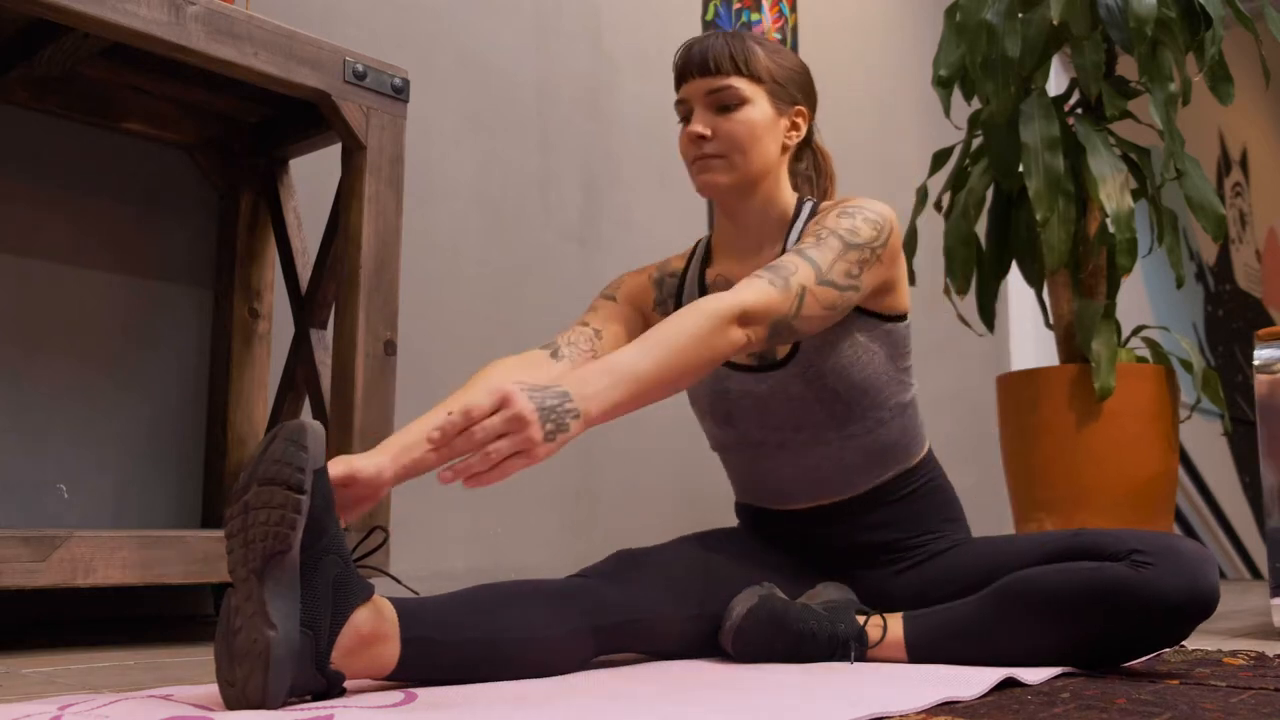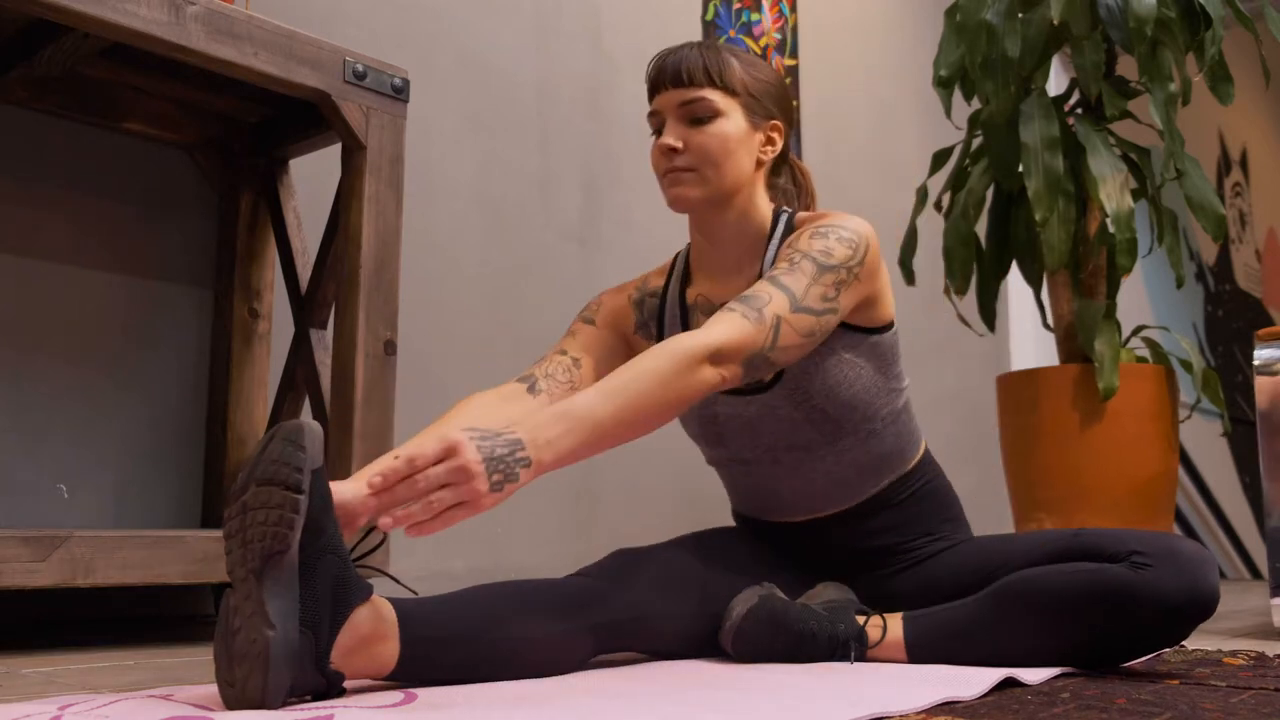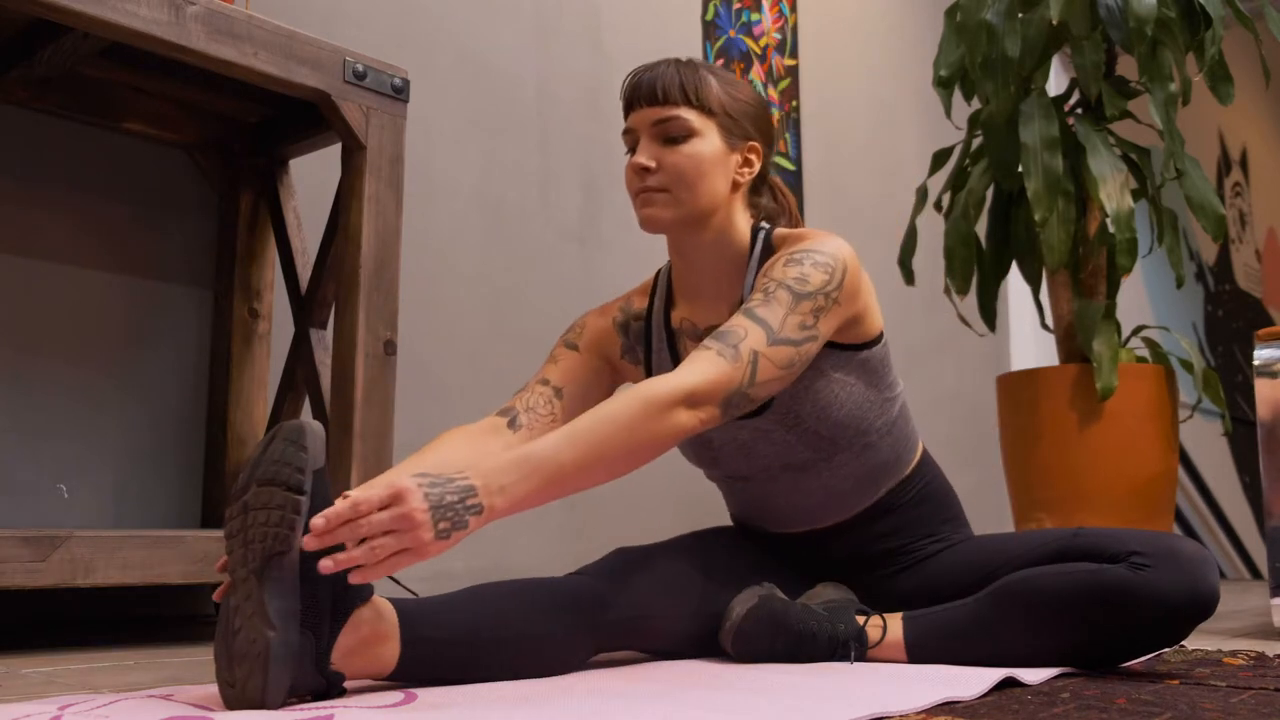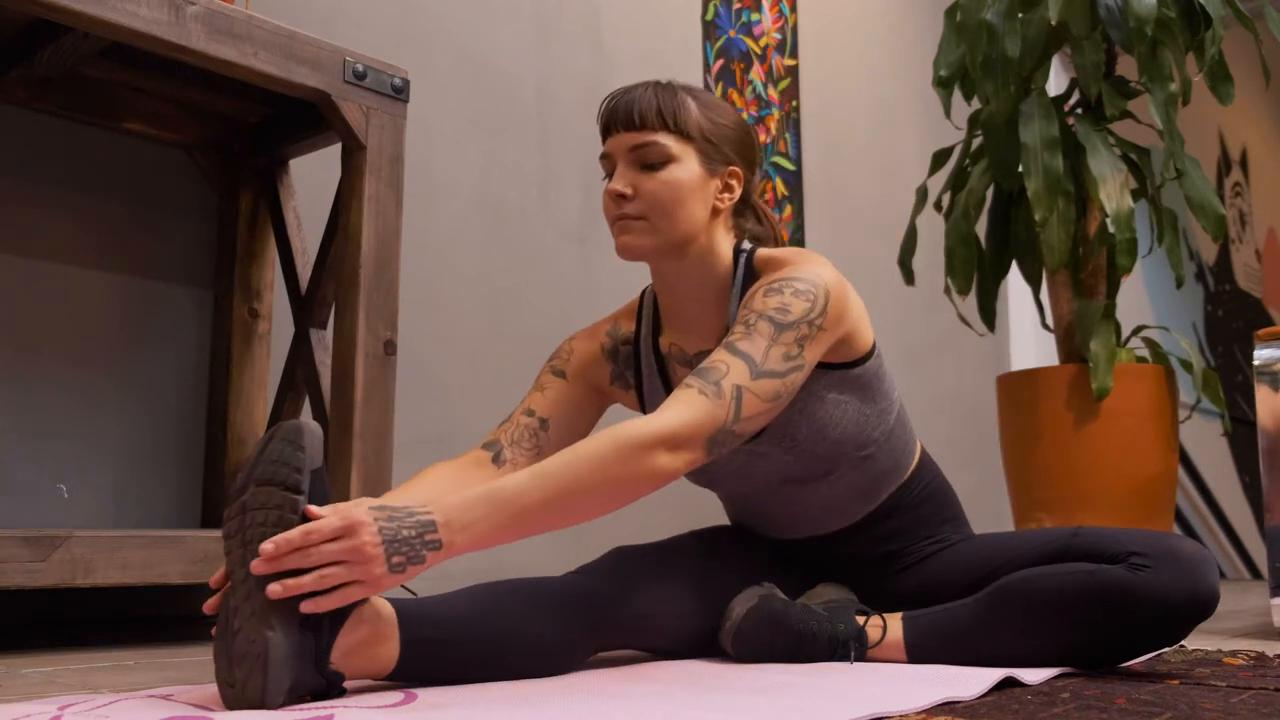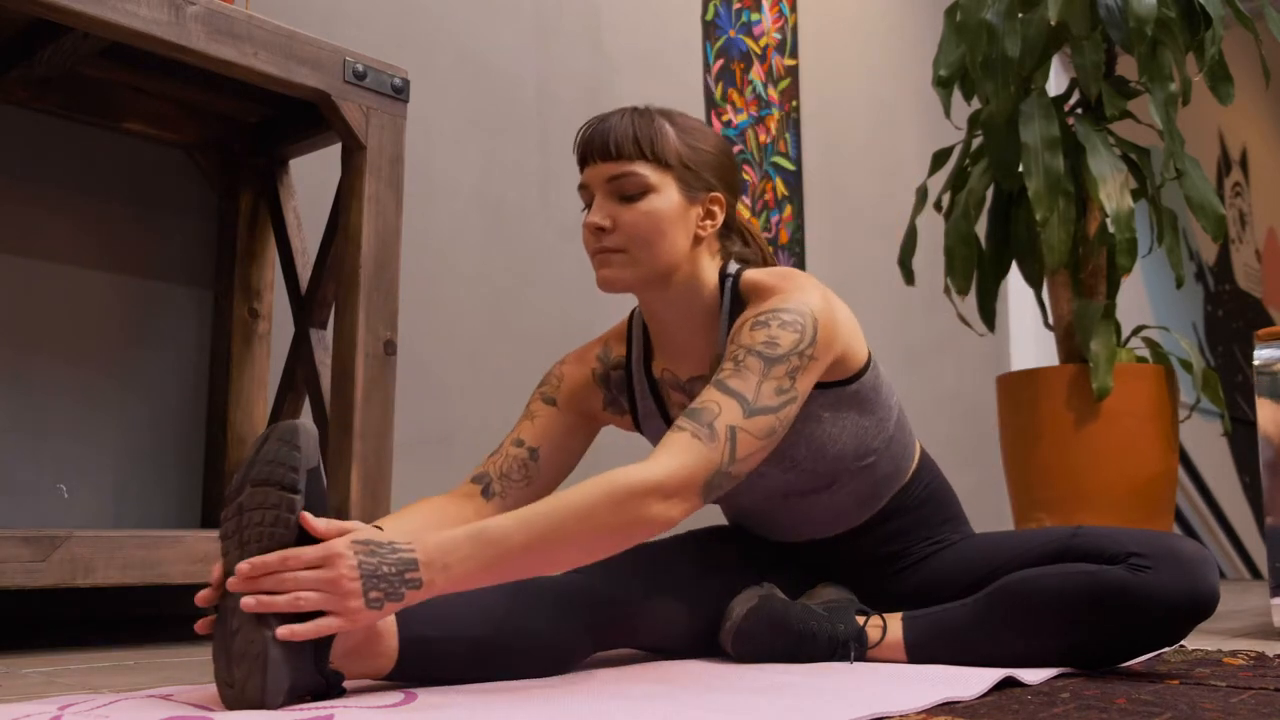
dt=0.2s
person 1, frame 1
left shoulder: (863, 230)
right shoulder: (655, 288)
left elbow: (743, 315)
right elbow: (535, 365)
left wrist: (573, 403)
right wrist: (387, 461)
left hip: (914, 552)
right hip: (775, 559)
left knee: (1180, 576)
right knee: (613, 593)
person 1, frame 2
left shoulder: (840, 244)
right shoulder: (635, 305)
left elbow: (716, 355)
right elbow: (519, 394)
left wrist: (523, 451)
right wrist: (365, 488)
left hip: (914, 553)
right hip: (774, 563)
left knee: (1180, 577)
right knee: (612, 593)
person 1, frame 3
left shoulder: (820, 265)
right shoulder: (619, 328)
left elbow: (693, 398)
right elbow: (500, 429)
left wrist: (474, 497)
right wrist: (359, 505)
left hip: (915, 555)
right hip: (775, 566)
left knee: (1178, 576)
right knee: (614, 590)
person 1, frame 4
left shoulder: (805, 287)
right shoulder: (606, 350)
left elbow: (673, 442)
right elbow: (490, 463)
left wrist: (432, 533)
right wrist: (362, 523)
left hip: (916, 560)
right hip: (776, 569)
left knee: (1180, 577)
right knee: (617, 590)
person 1, frame 5
left shoulder: (793, 310)
right shoulder: (598, 372)
left elbow: (664, 489)
right elbow: (480, 499)
left wrist: (416, 567)
right wrist: (358, 545)
left hip: (915, 561)
right hip: (778, 573)
left knee: (1180, 577)
right knee: (609, 586)
